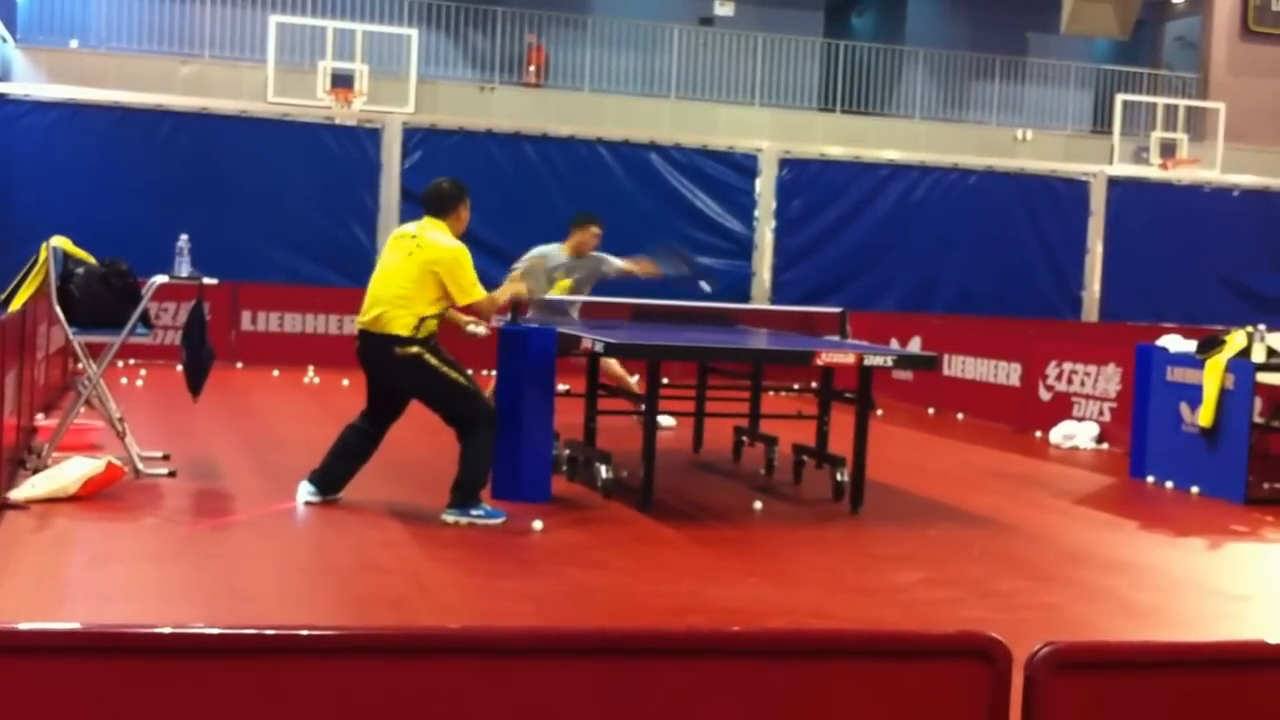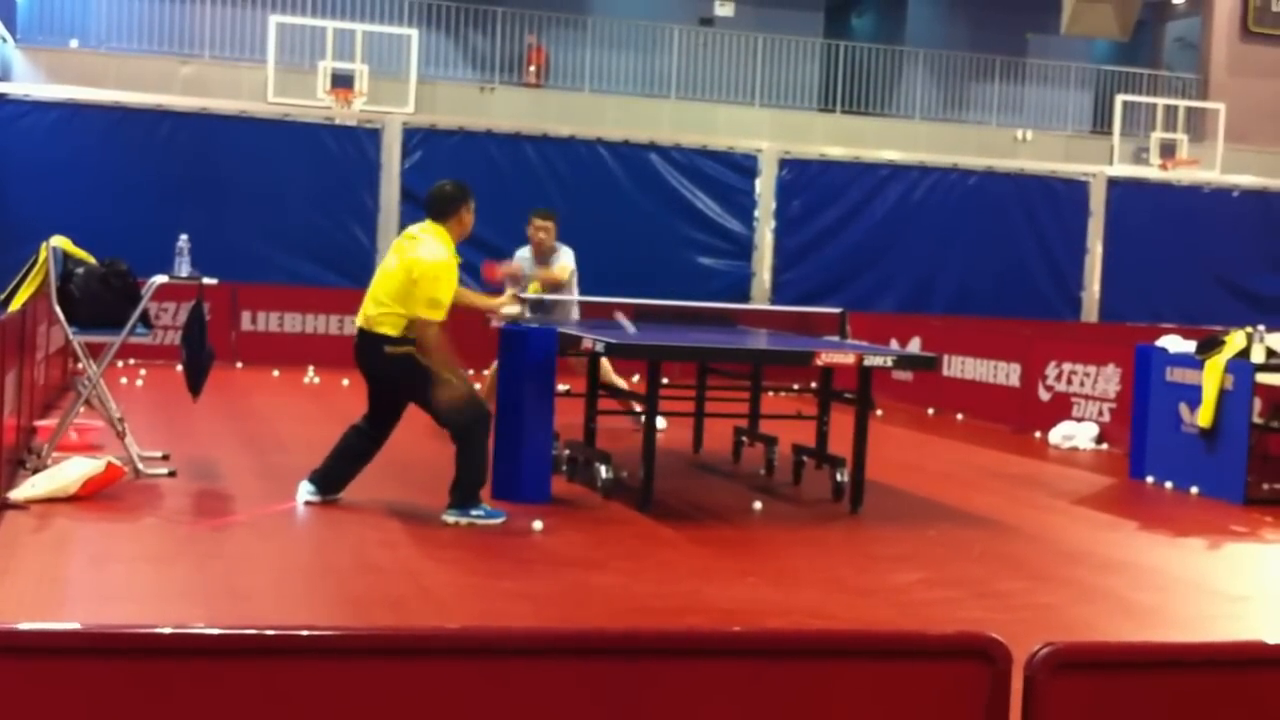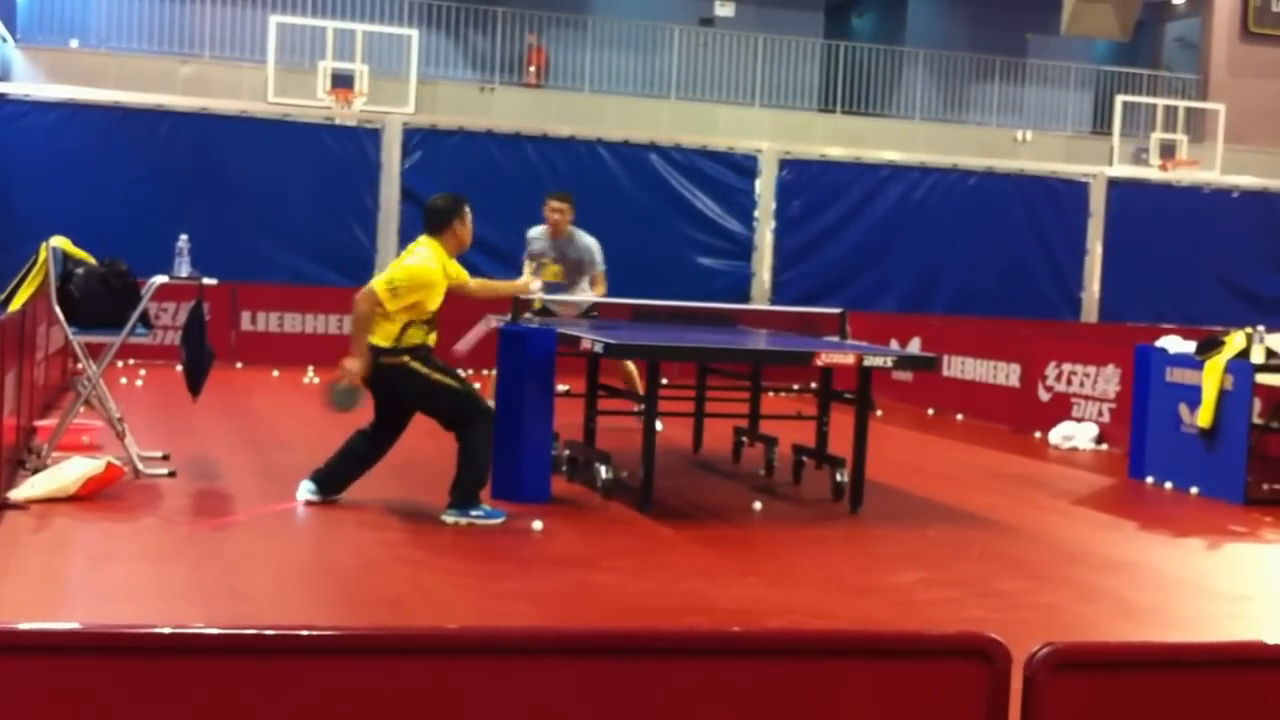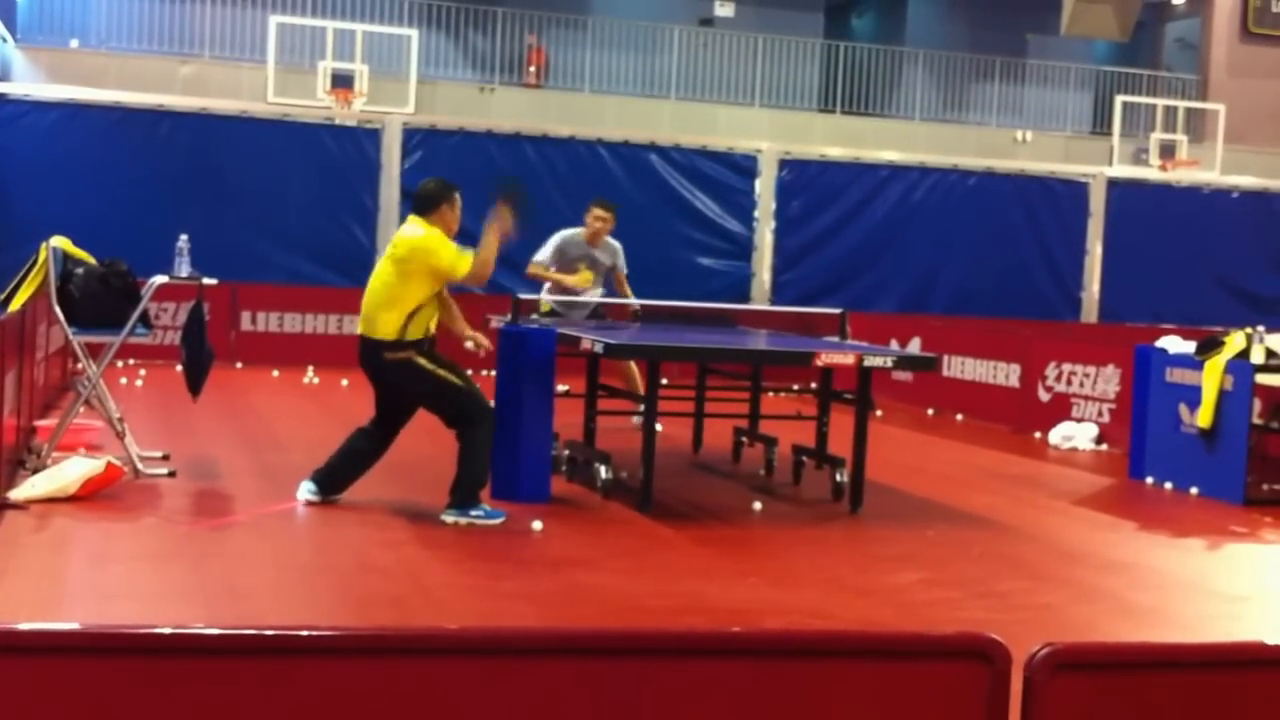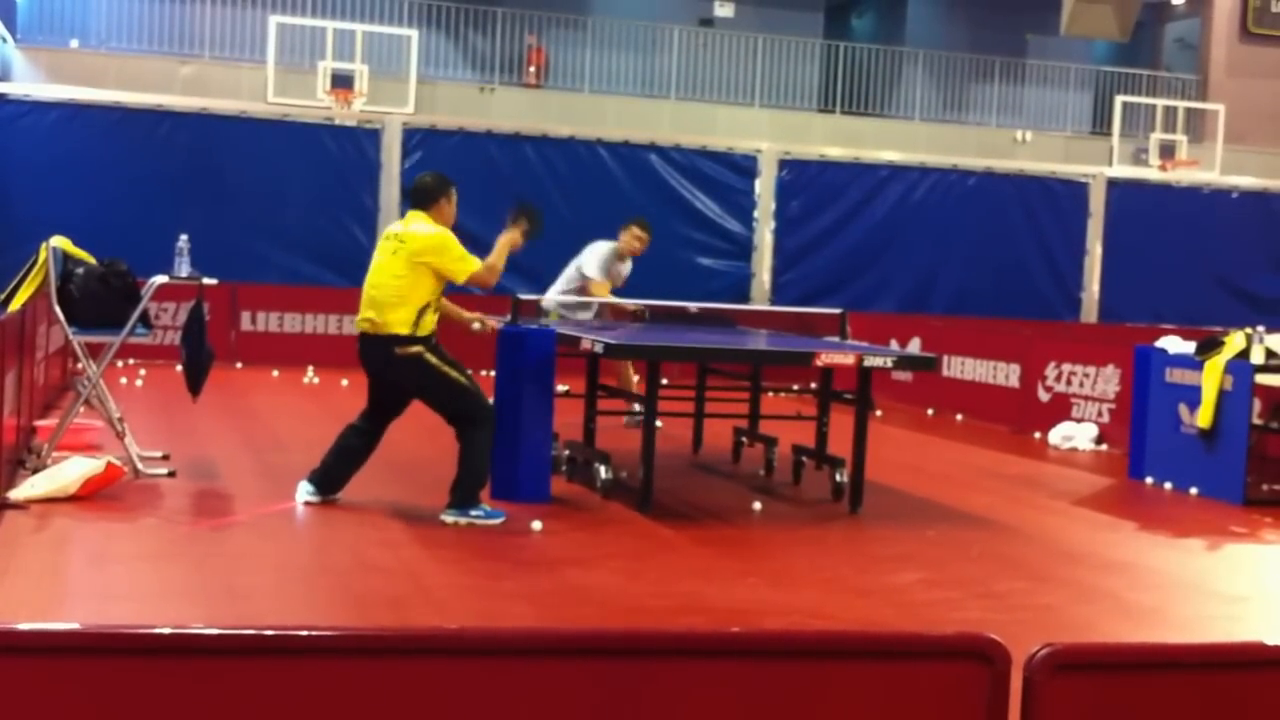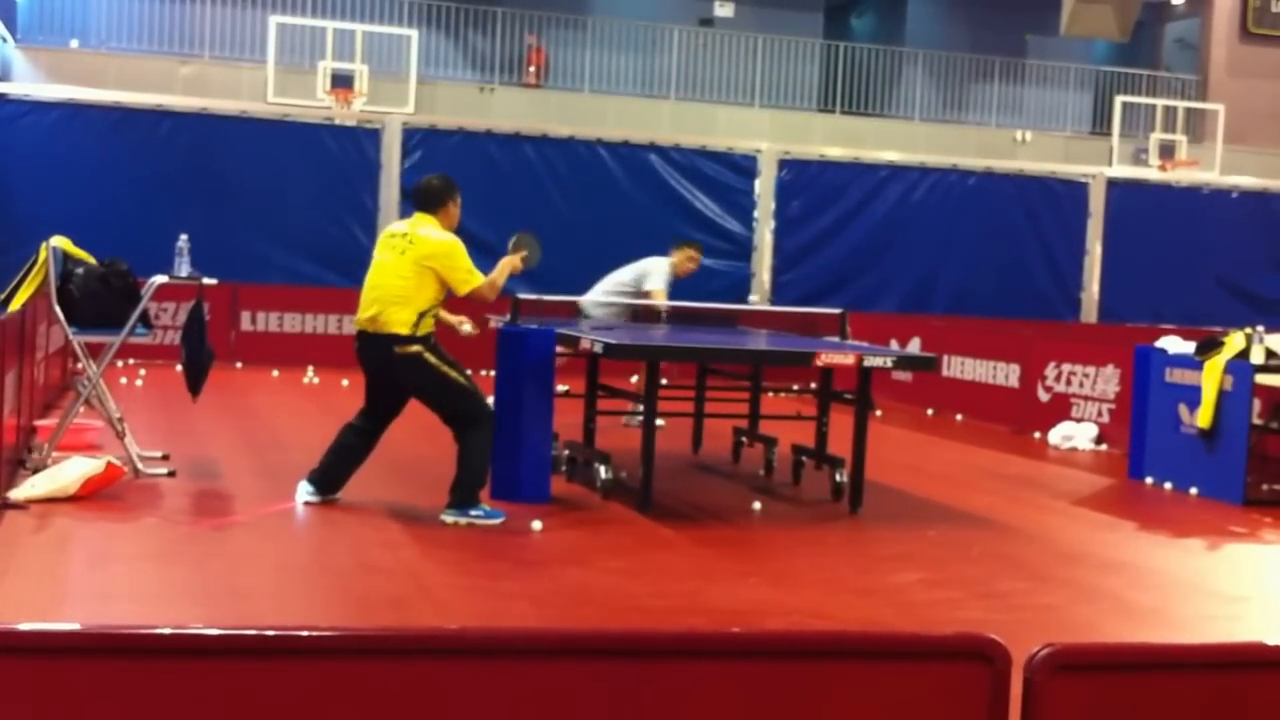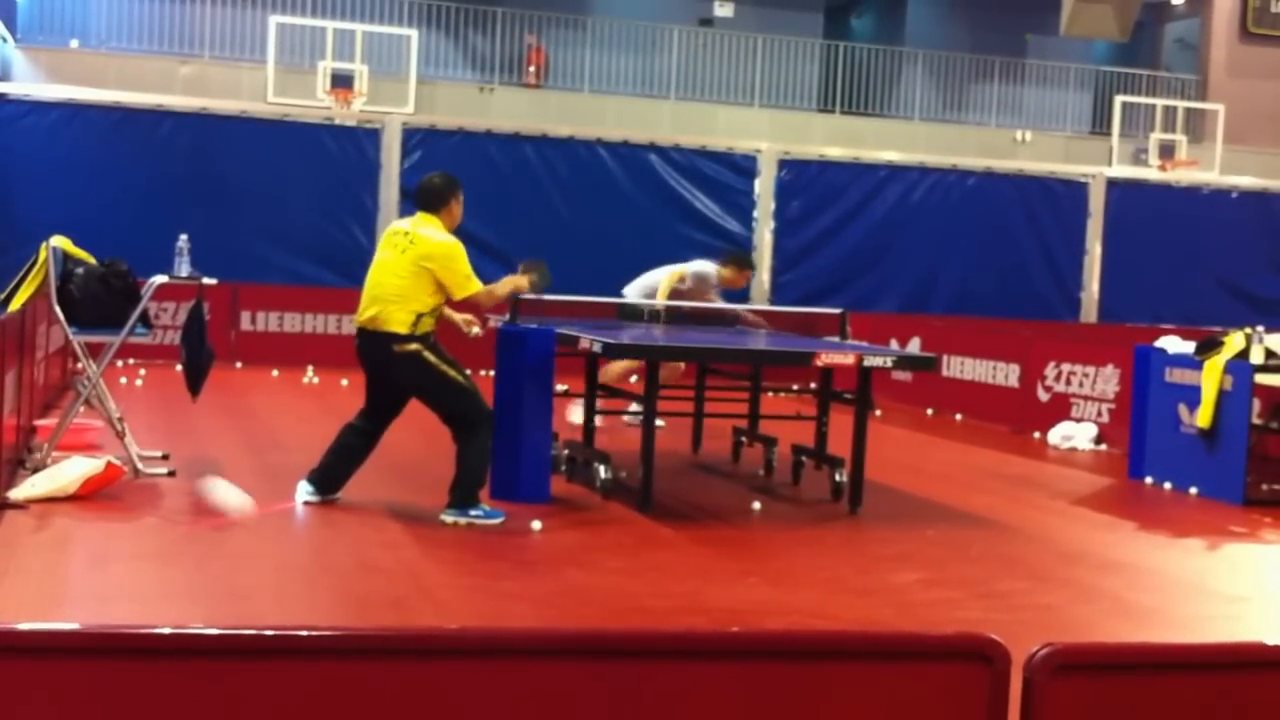
dt=0.2s
person 1, frame 1
left shoulder: (405, 234)
right shoulder: (450, 249)
right elbow: (484, 304)
left wrist: (455, 316)
right wrist: (511, 291)
left hip: (373, 341)
right hip: (406, 349)
left knee: (376, 418)
right knee: (479, 417)
left ankle: (319, 485)
right ankle: (465, 505)
person 1, frame 2
left shoulder: (419, 235)
right shoulder: (437, 258)
right elbow: (428, 328)
left wrist: (492, 304)
right wrist: (450, 379)
left hip: (379, 342)
right hip: (396, 347)
left knee: (377, 421)
right knee: (473, 417)
left ankle: (320, 485)
right ankle: (464, 505)
person 1, frame 3
left shoulder: (435, 255)
right shoulder: (424, 268)
left elbow: (469, 285)
right elbow: (365, 299)
left wrist: (517, 287)
right wrist: (359, 356)
left hip: (393, 354)
right hip: (391, 358)
left knee: (386, 426)
right knee: (476, 418)
left ankle: (320, 485)
right ankle: (465, 505)
person 1, frame 4
left shoulder: (416, 236)
right shoulder: (422, 240)
left elbow: (438, 296)
right elbow: (476, 275)
left wrist: (467, 332)
right wrist: (494, 236)
left hip: (379, 349)
right hip: (400, 353)
left knee: (386, 423)
right knee: (477, 416)
left ankle: (320, 485)
right ankle: (464, 504)
person 1, frame 5
left shoulder: (395, 232)
right shoulder: (435, 237)
right elbow: (485, 276)
left wrist: (462, 314)
right wrist: (506, 241)
left hip: (375, 344)
right hip: (407, 349)
left knee: (375, 418)
right knee: (478, 416)
left ankle: (319, 485)
right ankle: (465, 505)
person 1, frame 6
left shoulder: (394, 233)
right shoulder: (443, 243)
right elbow: (486, 292)
left wrist: (444, 317)
right wrist: (506, 265)
left hip: (372, 343)
right hip: (406, 349)
left knee: (373, 418)
right knee: (476, 417)
left ankle: (318, 485)
right ankle: (464, 505)
person 1, frame 7
left shoulder: (397, 230)
right shoulder: (444, 245)
right elbow: (482, 297)
left wrist: (452, 315)
right wrist: (513, 284)
left hip: (372, 340)
right hip: (405, 348)
left knee: (374, 417)
right knee: (475, 417)
left ankle: (318, 485)
right ankle: (464, 505)
person 2, frame 1
left shoulder: (596, 261)
right shoulder: (541, 255)
left elbow: (627, 267)
right elbow: (513, 281)
left wrist: (643, 268)
left knee: (616, 374)
person 2, frame 2
left shoulder: (563, 254)
right shoulder: (521, 256)
left elbow: (562, 277)
right elbow: (513, 289)
left wrist: (520, 272)
left knee: (605, 377)
left ankle: (638, 411)
person 2, frame 3
left shoulder: (586, 244)
right shoulder: (534, 236)
left elbow: (600, 286)
left wrist: (576, 304)
right wrist: (527, 278)
left hip: (582, 309)
right hip: (548, 308)
left knee: (619, 357)
person 2, frame 4
left shoulder: (614, 250)
right shoulder: (564, 239)
left elbow: (621, 283)
right elbow: (533, 270)
left wrist: (633, 302)
right wrist: (564, 280)
left hip: (589, 310)
right hip: (554, 306)
left ankle: (644, 411)
person 2, frame 5
left shoulder: (626, 264)
right shoulder: (601, 252)
right elbow: (596, 293)
left wrist: (607, 316)
right wrist: (631, 307)
left hip: (586, 314)
right hip: (558, 310)
left ankle: (635, 410)
person 2, frame 6
left shoulder: (664, 272)
right shoulder: (660, 268)
right elbow: (658, 303)
left hip: (619, 318)
right hip: (597, 313)
left ankle: (636, 411)
person 2, frame 7
left shoulder: (707, 290)
right shoulder: (707, 273)
right elbow: (672, 277)
right wrist: (659, 303)
left hip: (650, 308)
right hip: (639, 303)
left knee: (675, 366)
right knee: (637, 359)
left ankle: (637, 409)
